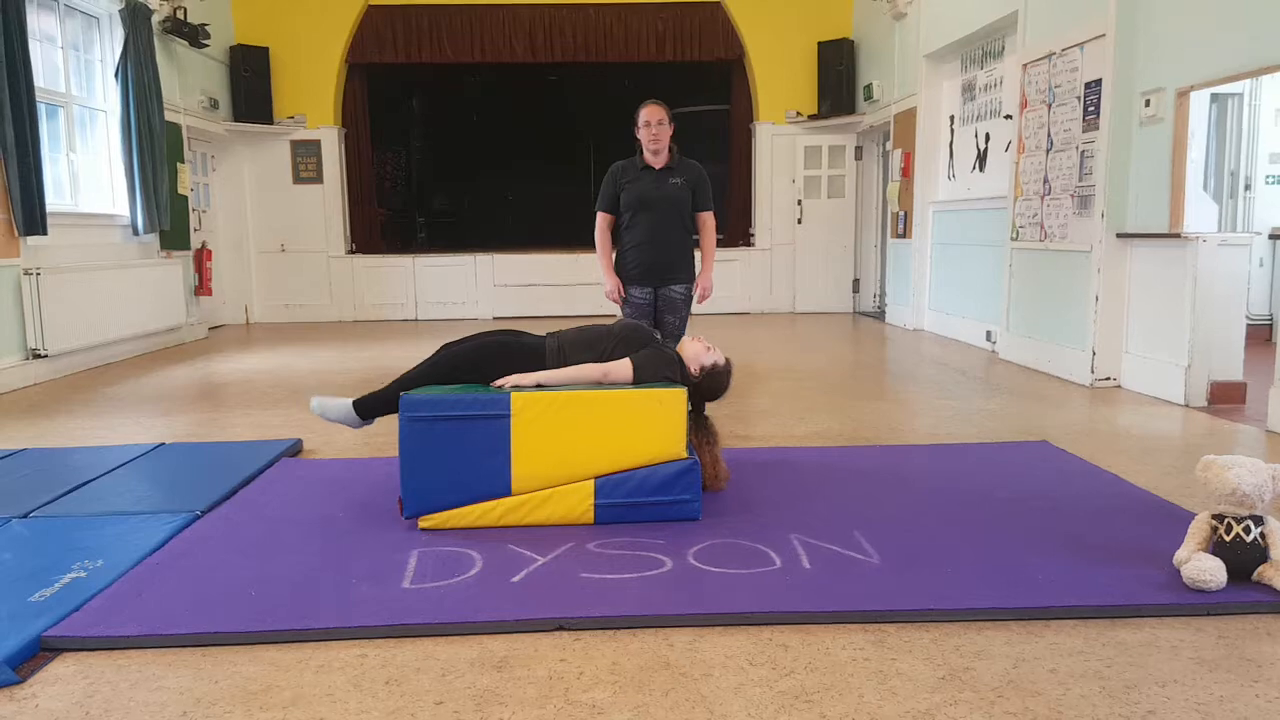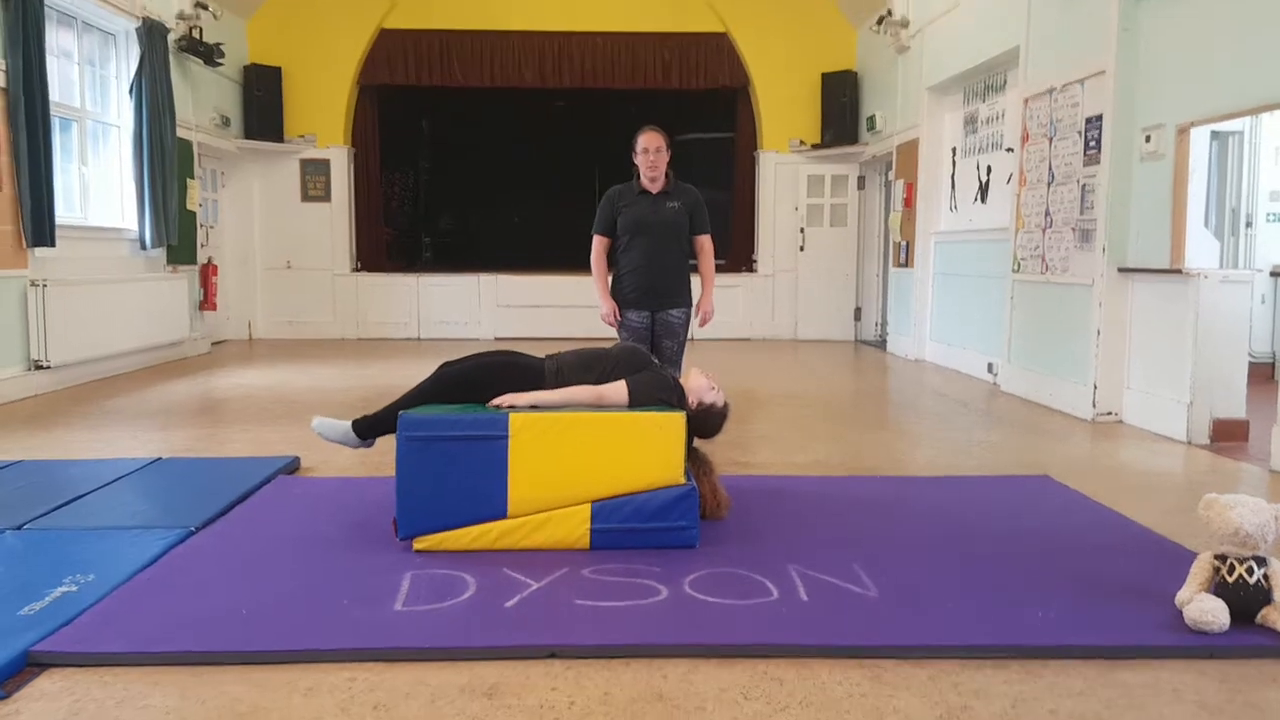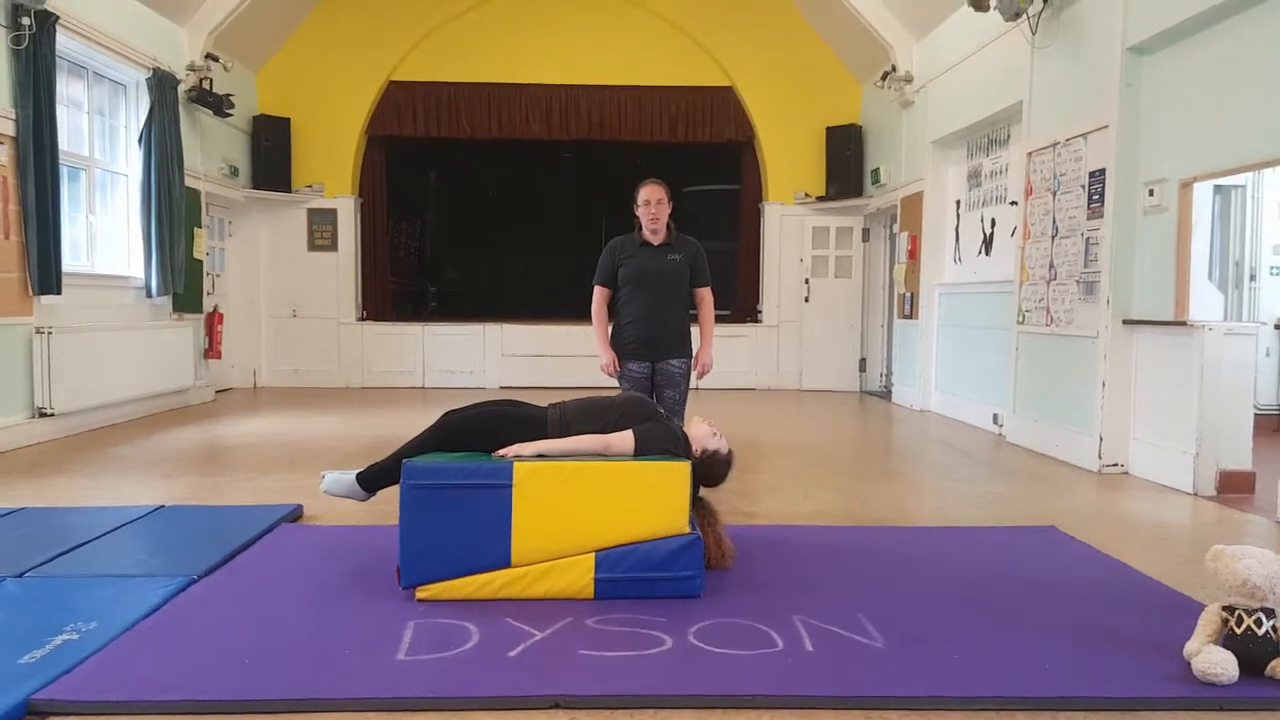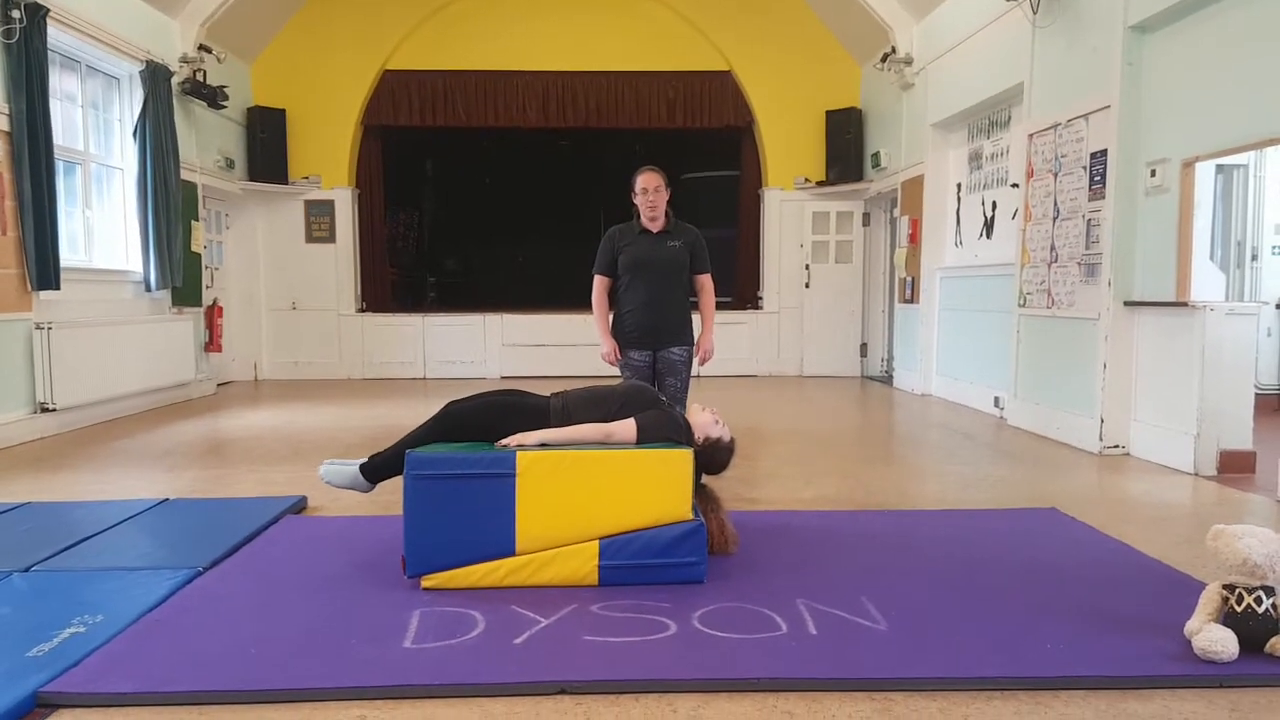
dt=0.7s
person 1, frame 1
left shoulder: (665, 364)
right shoulder: (661, 351)
left elbow: (602, 374)
left wrist: (533, 378)
left hip: (544, 362)
right hip: (545, 346)
left knee: (450, 366)
right knee: (451, 353)
left ankle: (362, 409)
right ankle: (365, 408)
person 1, frame 2
left shoulder: (663, 391)
right shoulder: (662, 378)
left elbow: (598, 395)
left wrist: (529, 398)
left hip: (541, 384)
right hip: (544, 370)
left knee: (447, 383)
right knee: (449, 372)
left ankle: (362, 430)
right ankle: (367, 426)
person 1, frame 3
left shoulder: (669, 440)
right shoulder: (667, 427)
left elbow: (603, 444)
left wrist: (534, 448)
left hip: (546, 433)
right hip: (547, 418)
left knee: (451, 431)
right knee: (453, 421)
left ankle: (365, 483)
right ankle: (368, 478)
person 1, frame 4
left shoulder: (672, 428)
right shoulder: (668, 415)
left elbow: (606, 433)
left wrist: (537, 436)
left hip: (547, 422)
right hip: (549, 408)
left knee: (453, 421)
right knee: (455, 412)
left ankle: (368, 473)
right ankle: (373, 466)
person 2, frame 1
left shoulder: (692, 172)
right shoulder: (619, 173)
left elbow: (706, 224)
right elbow: (603, 226)
left wrist: (706, 271)
right wrist: (608, 274)
left hip: (678, 279)
right hip: (633, 280)
left knee: (672, 348)
person 2, frame 2
left shoulder: (688, 196)
right shoulder: (616, 197)
left elbow: (704, 247)
right elbow: (599, 249)
left wrist: (707, 294)
right wrist: (604, 297)
left hip: (675, 303)
right hip: (630, 303)
left knee: (670, 373)
person 2, frame 3
left shoulder: (690, 249)
right shoulder: (617, 248)
left elbow: (704, 299)
right elbow: (600, 300)
left wrist: (706, 346)
right wrist: (604, 348)
left hip: (675, 354)
right hip: (630, 353)
person 2, frame 4
left shoulder: (689, 236)
right shoulder: (616, 237)
left elbow: (704, 287)
right elbow: (600, 289)
left wrist: (707, 333)
right wrist: (605, 337)
left hip: (676, 342)
right hip: (632, 342)
